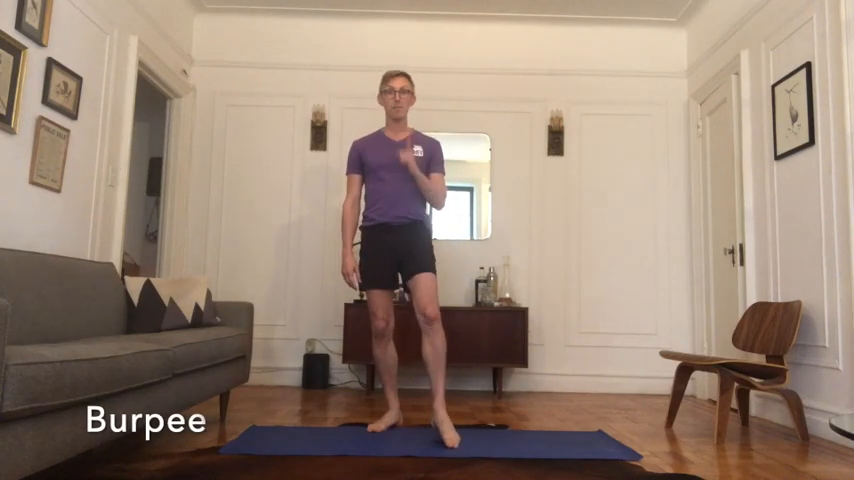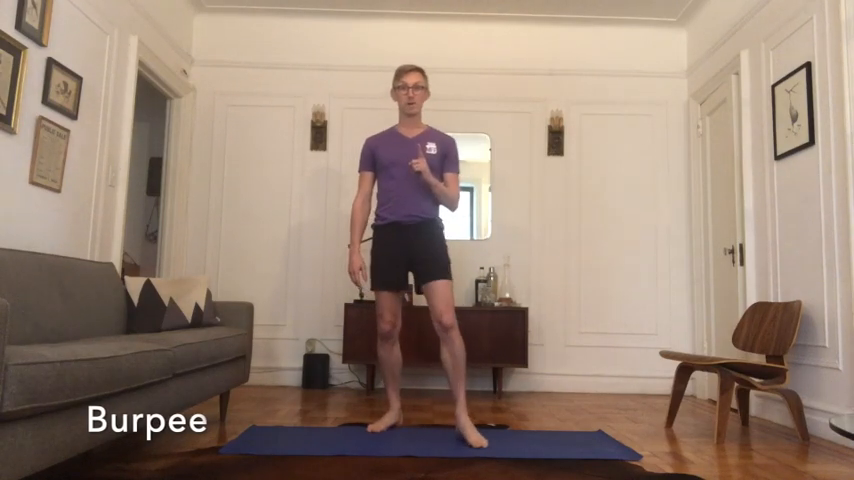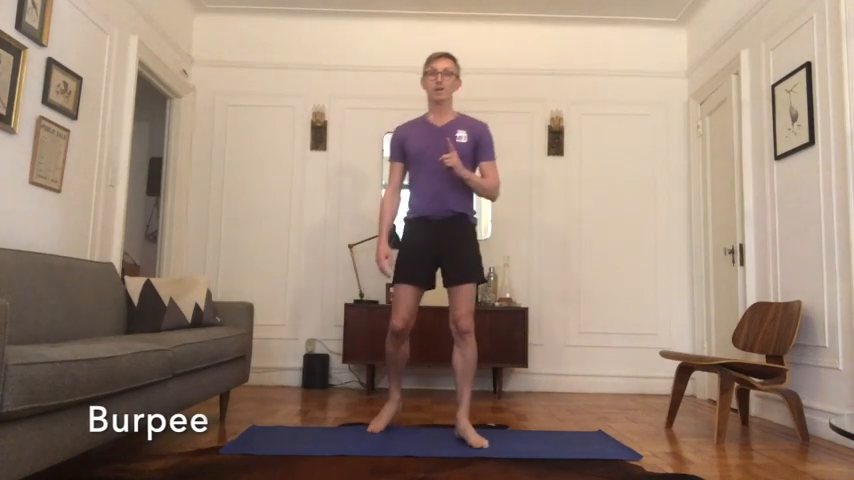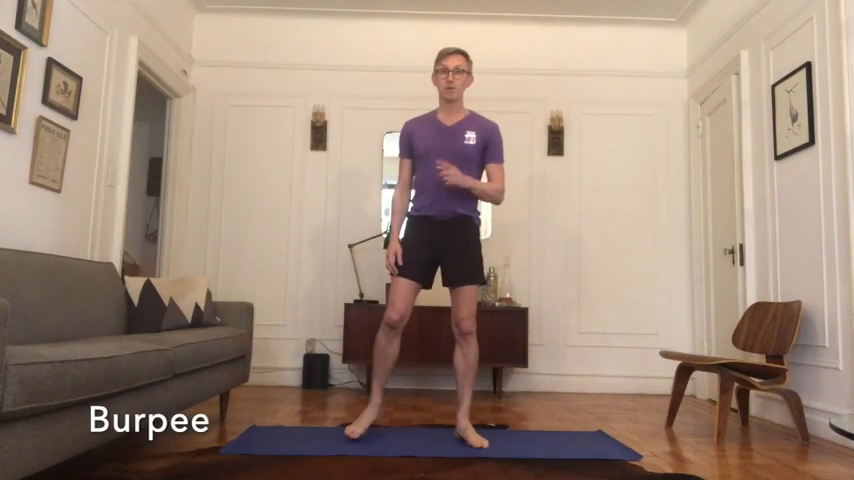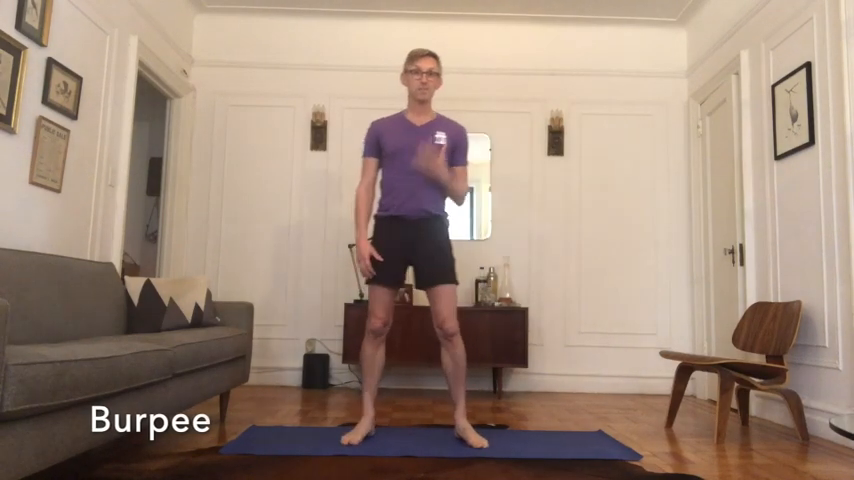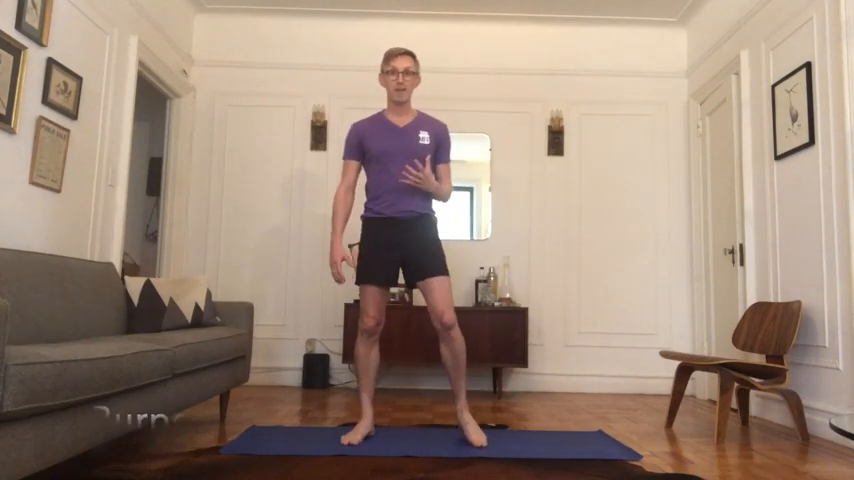
dt=0.4s
person 1, frame 1
left shoulder: (429, 146)
right shoulder: (362, 146)
left elbow: (439, 200)
right elbow: (351, 201)
left wrist: (416, 170)
right wrist: (347, 251)
left hip: (415, 235)
right hip: (376, 238)
left knee: (429, 315)
right knee: (381, 327)
left ankle: (440, 409)
right ankle: (393, 408)
person 1, frame 2
left shoulder: (443, 142)
right shoulder: (375, 144)
left elbow: (453, 200)
right elbow: (362, 199)
left wrist: (428, 177)
right wrist: (354, 249)
left hip: (428, 235)
right hip: (388, 237)
left knee: (446, 323)
right knee: (387, 329)
left ankle: (462, 415)
right ankle: (394, 408)
person 1, frame 3
left shoulder: (476, 130)
right shoulder: (405, 133)
left elbow: (493, 190)
right elbow: (392, 190)
left wrist: (462, 170)
right wrist: (382, 238)
left hip: (459, 230)
right hip: (417, 231)
left knee: (463, 327)
right knee: (399, 325)
left ankle: (462, 419)
right ankle: (393, 398)
person 1, frame 4
left shoulder: (486, 130)
right shoulder: (413, 128)
left elbow: (498, 193)
right elbow: (403, 188)
left wrist: (465, 180)
right wrist: (394, 237)
left hip: (463, 231)
right hip: (420, 229)
left knee: (465, 328)
right knee: (393, 319)
left ankle: (463, 419)
right ankle: (374, 405)
person 1, frame 5
left shoulder: (454, 132)
right shoulder: (381, 128)
left elbow: (460, 195)
right elbow: (366, 187)
left wrist: (443, 175)
right wrist: (361, 236)
left hip: (432, 230)
right hip: (389, 229)
left knee: (448, 328)
right knee: (377, 326)
left ankle: (461, 418)
right ankle: (367, 417)
person 1, frame 6
left shoulder: (436, 130)
right shoulder: (361, 130)
left elbow: (446, 191)
right elbow: (346, 188)
left wrist: (430, 185)
right wrist: (337, 240)
left hip: (421, 229)
right hip: (378, 230)
left knee: (446, 321)
right knee: (369, 326)
left ankle: (463, 412)
right ankle: (367, 416)
